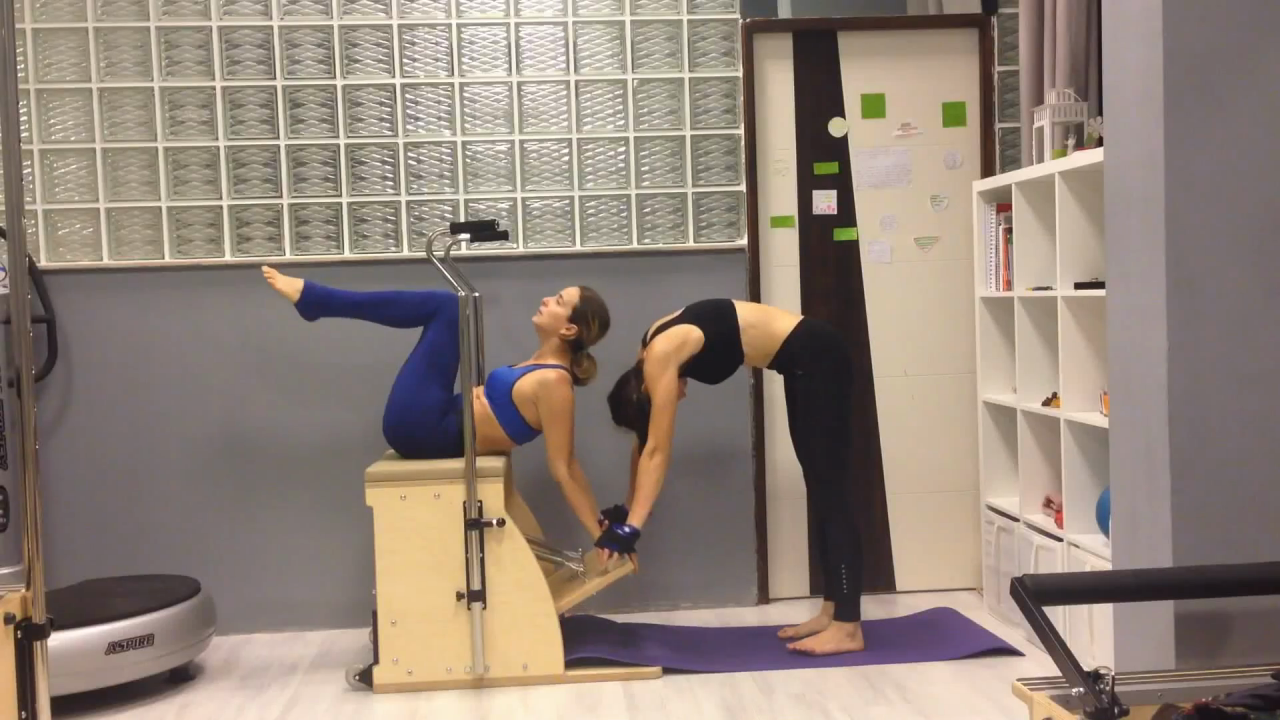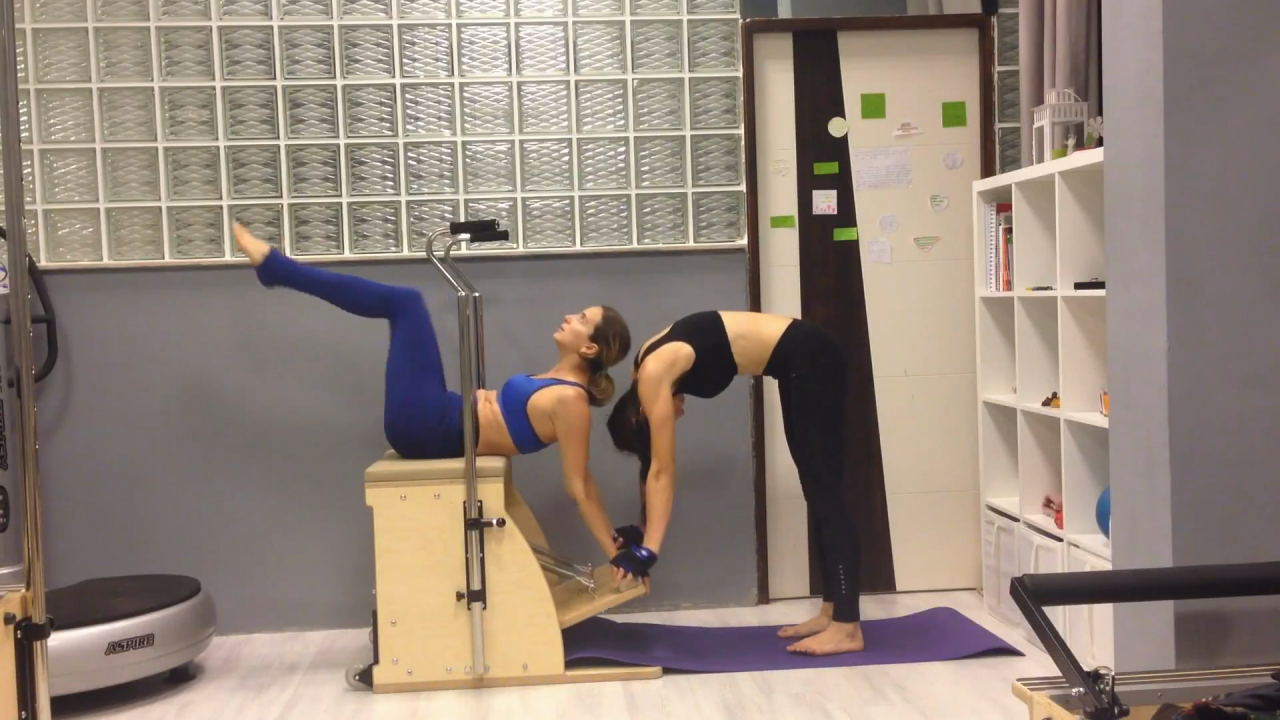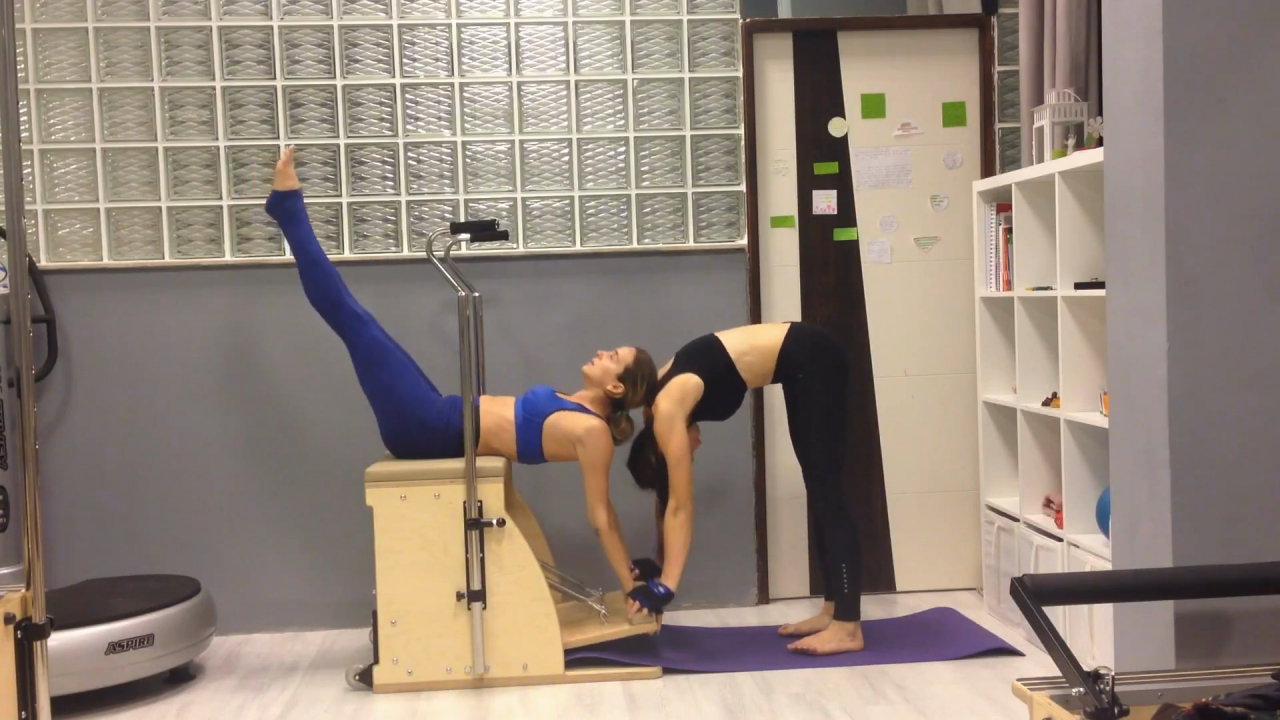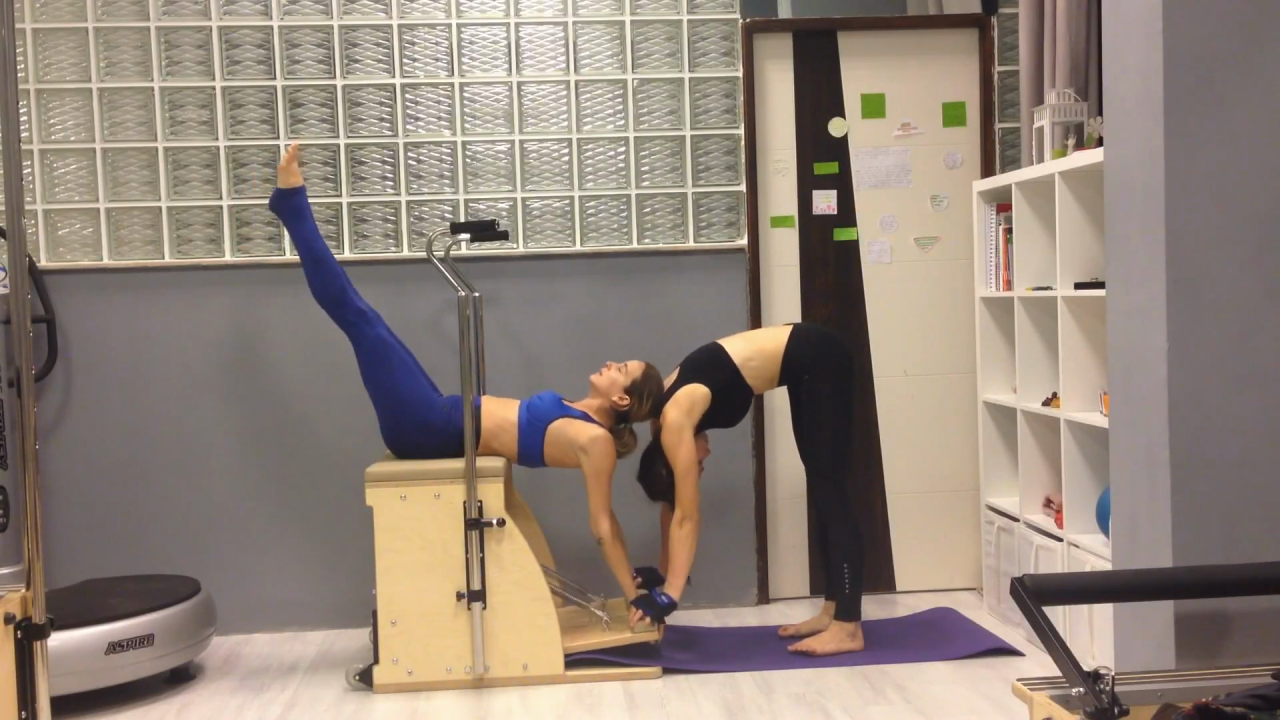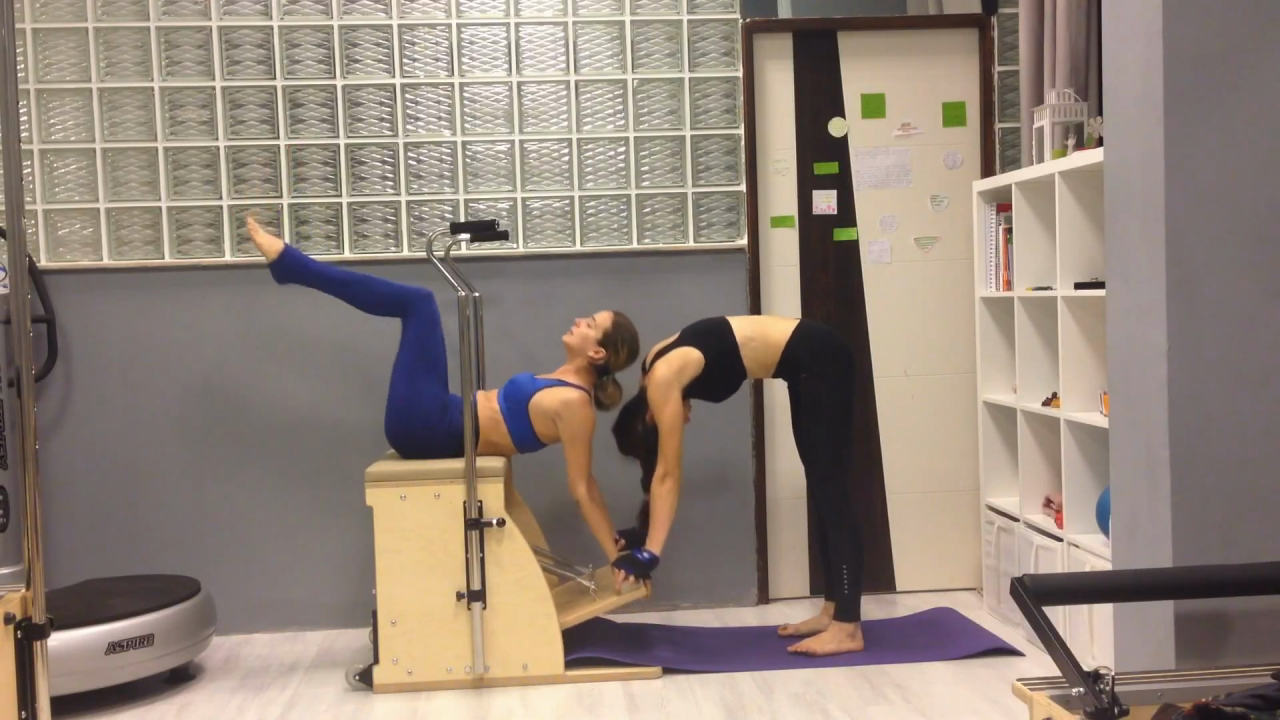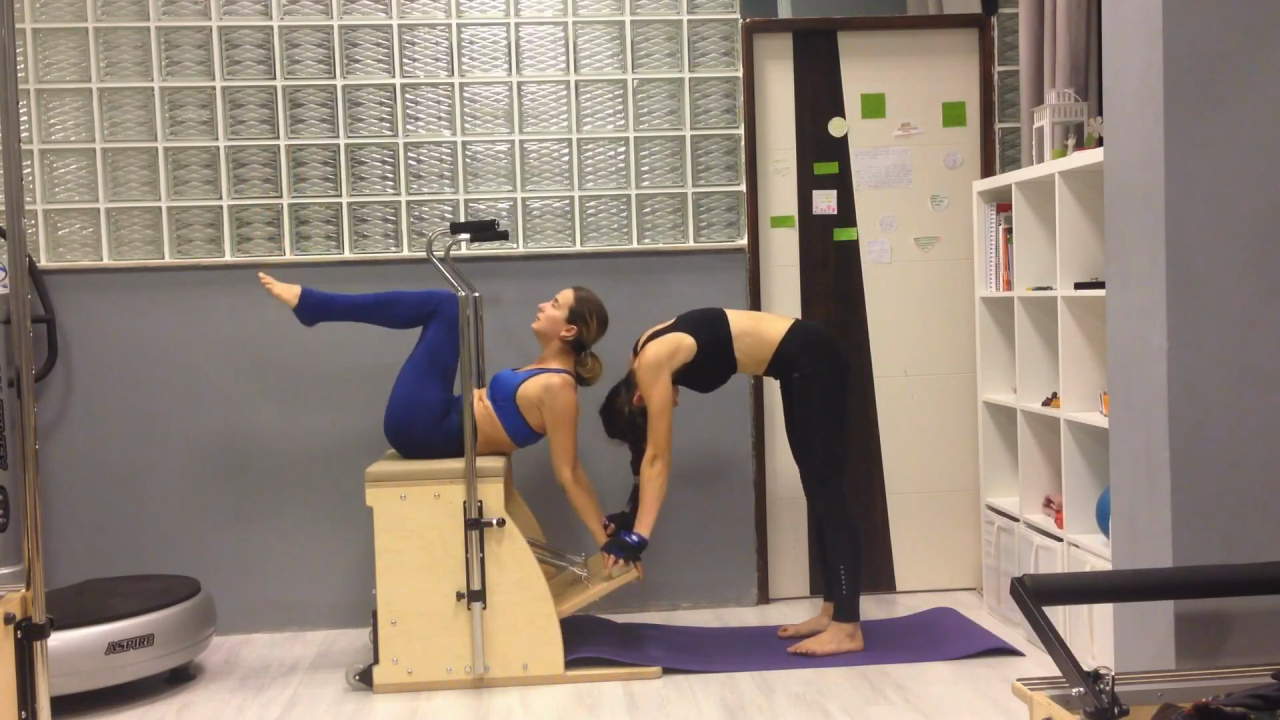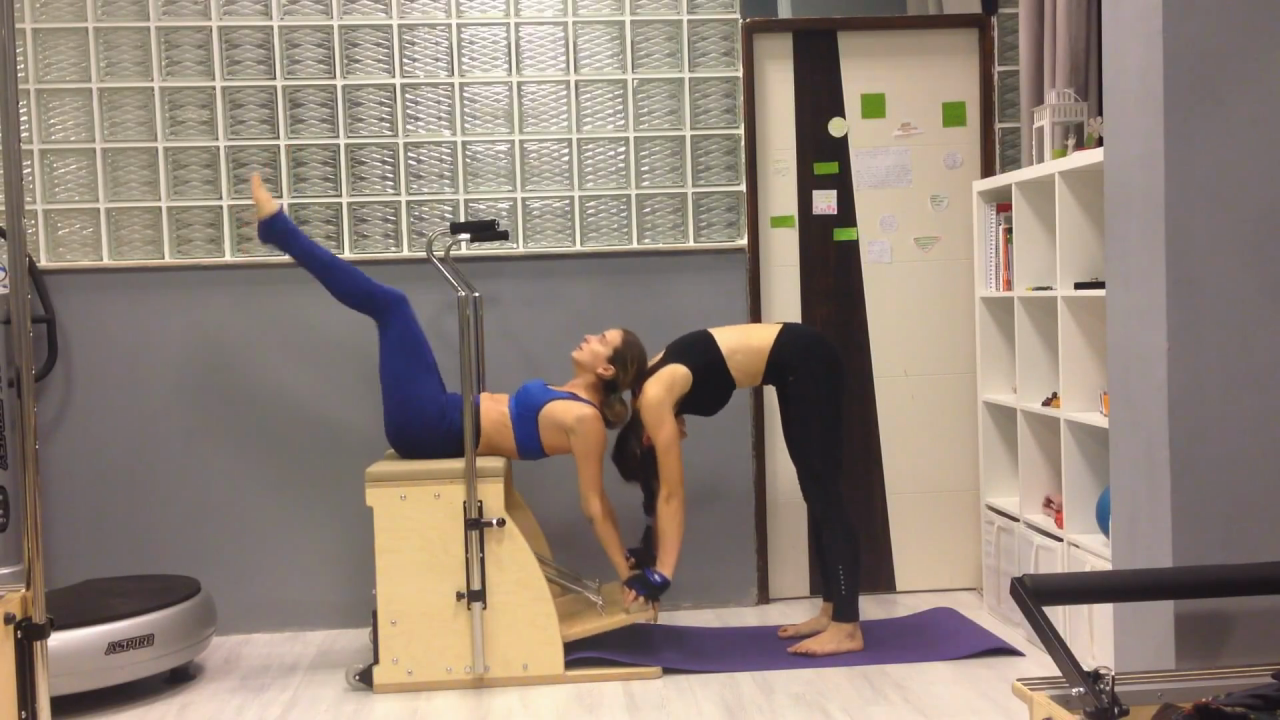
dt=0.5s
person 1, frame 1
left shoulder: (553, 383)
right shoulder: (543, 366)
left elbow: (564, 469)
left wrist: (601, 536)
left hip: (421, 431)
right hip: (432, 428)
left knee: (446, 307)
right knee: (444, 306)
left ankle: (312, 297)
right ankle: (313, 296)
person 1, frame 2
left shoulder: (571, 401)
right shoulder: (560, 383)
left elbow: (580, 487)
left wrist: (615, 554)
left hip: (427, 432)
right hip: (437, 425)
left knee: (405, 305)
right knee: (405, 303)
left ankle: (273, 264)
right ankle: (274, 265)
person 1, frame 3
left shoulder: (592, 432)
right shoulder: (578, 409)
left elbow: (601, 517)
left wrist: (632, 587)
left hip: (432, 433)
right hip: (440, 421)
left knee: (354, 322)
right knee: (356, 321)
left ankle: (289, 205)
person 1, frame 4
left shoulder: (595, 440)
right shoulder: (582, 417)
left elbow: (603, 526)
left wrist: (635, 596)
left hip: (431, 432)
right hip: (442, 420)
left knee: (360, 320)
right knee: (359, 316)
left ankle: (293, 203)
person 1, frame 5
left shoulder: (574, 405)
right shoulder: (563, 385)
left elbow: (583, 490)
left wrist: (618, 556)
left hip: (425, 430)
right hip: (436, 426)
left knee: (418, 303)
right knee: (418, 305)
left ankle: (288, 261)
right ankle: (289, 262)
person 1, frame 6
left shoulder: (557, 388)
right shoulder: (547, 371)
left elbow: (569, 474)
left wrist: (607, 542)
left hip: (423, 430)
right hip: (433, 427)
left knee: (444, 306)
right knee: (443, 305)
left ankle: (309, 301)
right ankle: (310, 301)
person 1, frame 7
left shoulder: (586, 420)
right shoulder: (573, 402)
left elbow: (595, 506)
left wrist: (628, 576)
left hip: (430, 431)
right hip: (440, 421)
left knee: (393, 305)
right knee: (390, 306)
left ankle: (278, 226)
right ankle: (279, 227)
person 2, frame 1
left shoulder: (662, 354)
right shoulder: (654, 348)
left elbow: (656, 451)
right elbow: (645, 442)
left wrist: (629, 526)
right wrist: (627, 512)
left hip: (818, 358)
right hip: (805, 361)
left knee: (829, 494)
right knee: (821, 493)
left ankle: (848, 629)
right ankle: (832, 613)
person 2, frame 2
left shoulder: (653, 375)
right shoulder: (650, 365)
left elbow: (662, 471)
right elbow: (654, 466)
left wrist: (646, 550)
right wrist: (641, 532)
left hip: (812, 359)
right hip: (800, 362)
left knee: (824, 493)
right knee: (817, 492)
left ankle: (847, 628)
right ankle: (833, 613)
person 2, frame 3
left shoulder: (667, 412)
right shoulder: (659, 404)
left elbow: (680, 508)
right elbow: (669, 499)
left wrist: (664, 587)
right wrist: (658, 566)
left hip: (816, 361)
right hip: (803, 363)
left knee: (825, 492)
right knee: (819, 491)
left ankle: (848, 628)
right ankle: (834, 611)
person 2, frame 4
left shoulder: (675, 422)
right shoulder: (666, 413)
left elbow: (685, 517)
right elbow: (672, 506)
left wrist: (668, 595)
right wrist: (663, 575)
left hip: (820, 362)
right hip: (807, 363)
left knee: (830, 493)
right knee: (821, 492)
left ankle: (848, 628)
right ankle: (834, 612)
person 2, frame 5
left shoulder: (663, 379)
right shoulder: (657, 370)
left elbow: (668, 475)
right elbow: (662, 471)
left wrist: (648, 552)
right wrist: (641, 533)
left hip: (820, 360)
right hip: (808, 364)
left knee: (830, 493)
right knee: (822, 492)
left ankle: (848, 629)
right ankle: (834, 612)
person 2, frame 6
left shoulder: (652, 362)
right shoulder: (647, 355)
left elbow: (657, 458)
right elbow: (653, 454)
left wrist: (638, 535)
right wrist: (632, 516)
left hip: (814, 360)
right hip: (802, 364)
left knee: (826, 494)
right knee: (819, 493)
left ankle: (847, 629)
right ankle: (833, 613)
person 2, frame 7
left shoulder: (654, 400)
right shoulder: (651, 393)
left elbow: (671, 496)
right elbow: (663, 491)
left wrist: (660, 574)
right wrist: (651, 550)
left hip: (808, 361)
right hip: (796, 363)
left knee: (823, 494)
right knee: (816, 493)
left ankle: (847, 628)
right ankle: (831, 612)
